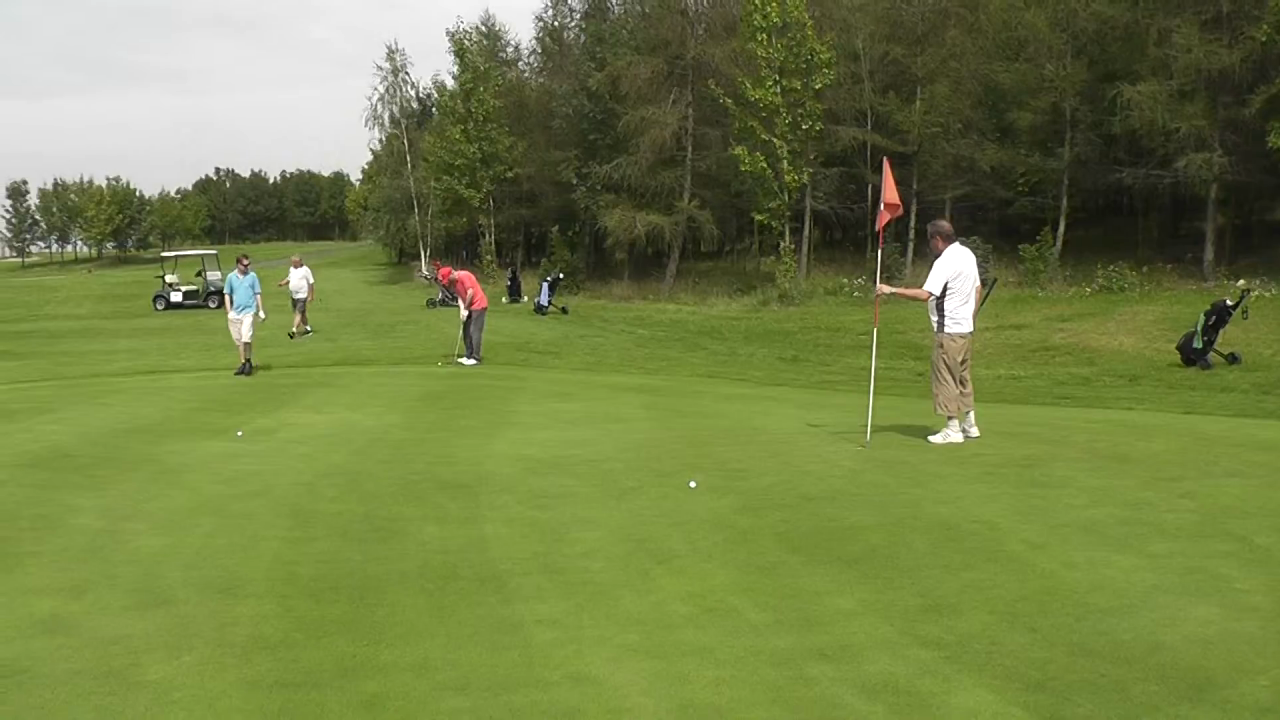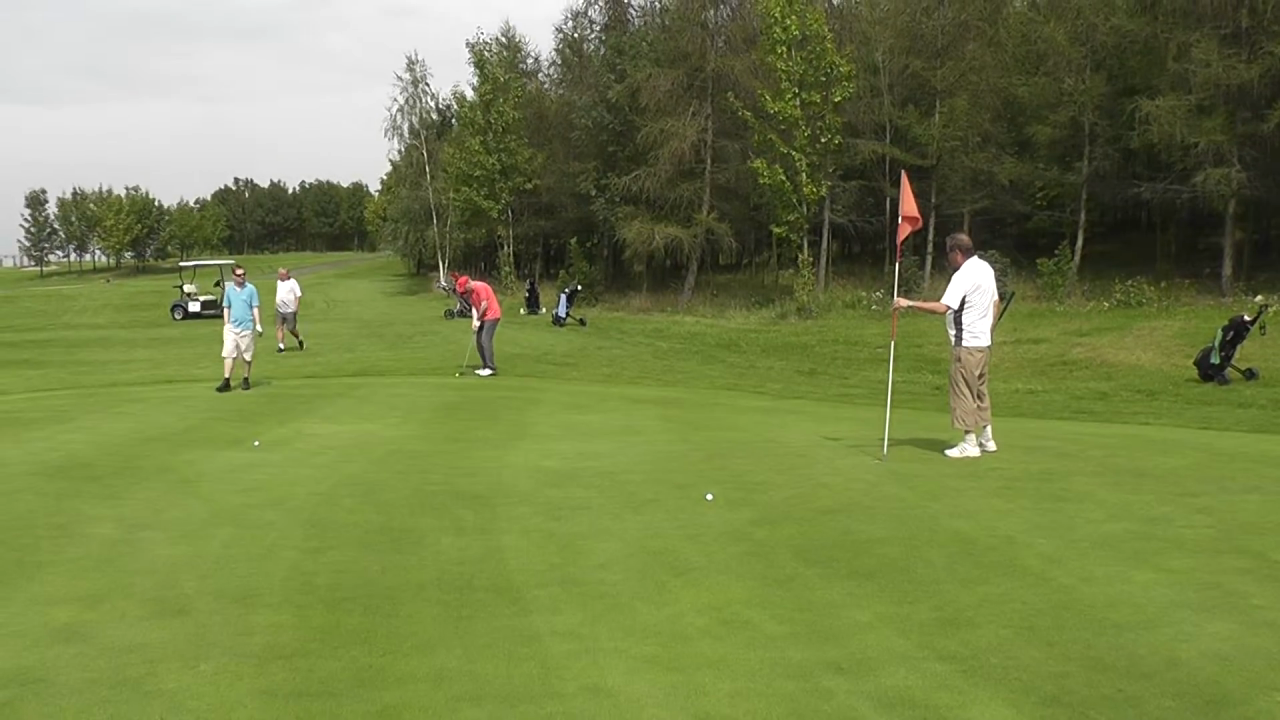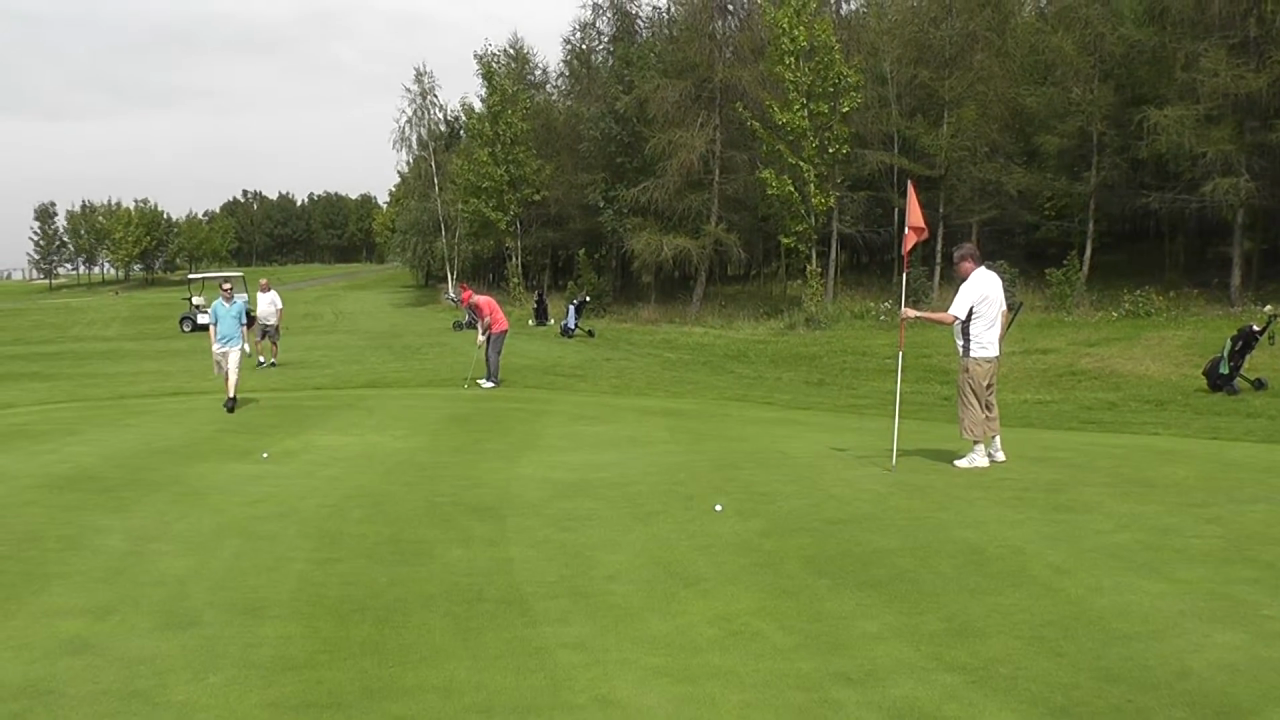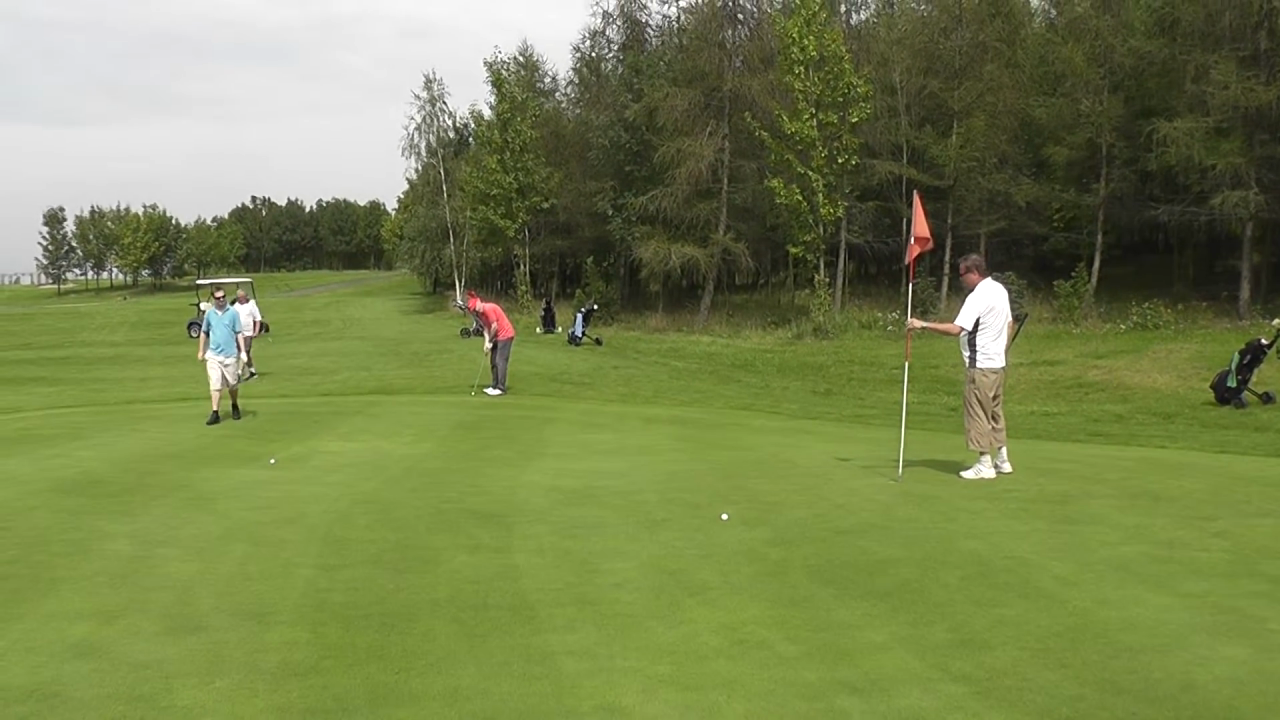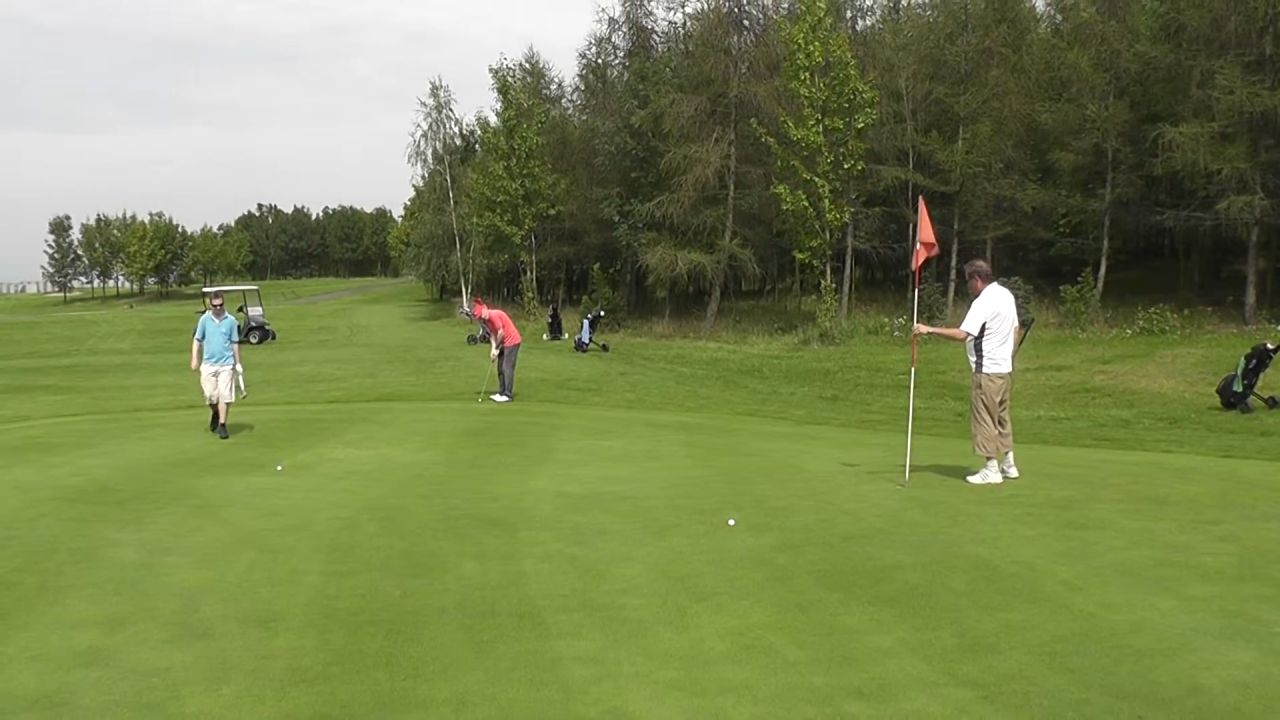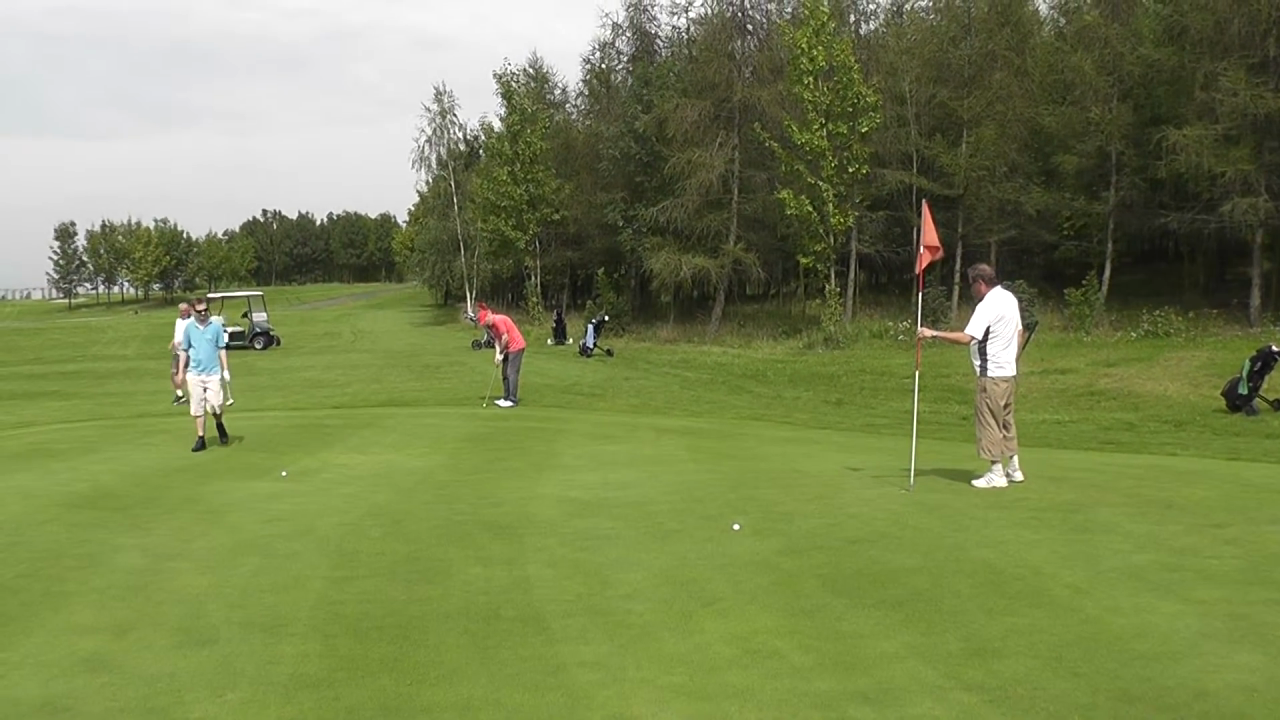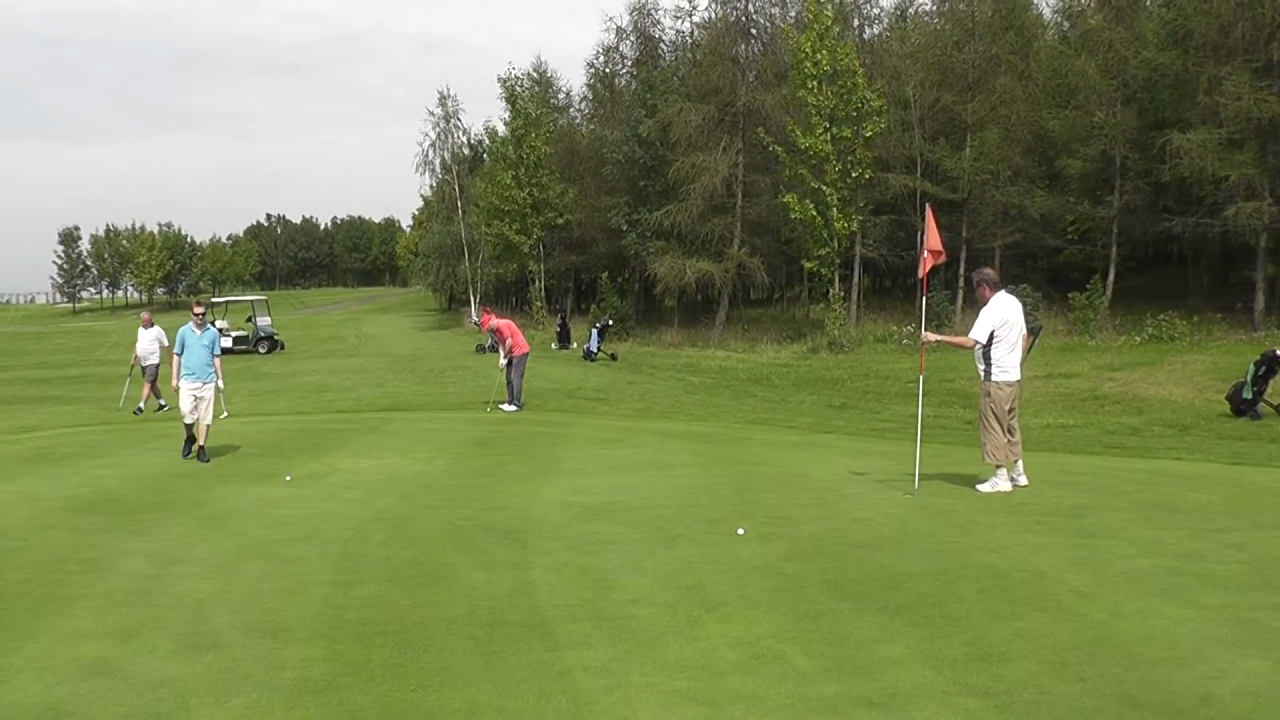
dt=0.7s
person 1, frame 1
left shoulder: (945, 262)
right shoulder: (967, 254)
left elbow: (924, 294)
right elbow: (977, 289)
left wrist: (892, 290)
left hip: (949, 330)
right hip: (965, 327)
left knee: (946, 378)
right knee: (962, 376)
left ankle: (953, 429)
right ankle: (969, 424)
person 1, frame 2
left shoulder: (964, 276)
right shoulder: (985, 268)
left elbow: (942, 307)
right elbow: (995, 302)
left wrist: (910, 304)
left hip: (966, 344)
right hip: (983, 341)
left knee: (963, 392)
right knee: (980, 391)
left ankle: (970, 443)
right ankle: (986, 438)
person 1, frame 3
left shoulder: (971, 286)
right shoulder: (994, 278)
left elbow: (950, 318)
right elbow: (1003, 312)
left wrist: (917, 314)
left hip: (974, 354)
right hip: (991, 352)
left knee: (972, 402)
right knee: (988, 401)
left ankle: (978, 453)
right ankle: (995, 449)
person 1, frame 4
left shoulder: (978, 297)
right shoulder: (999, 290)
left elbow: (956, 329)
right elbow: (1009, 323)
left wrist: (923, 325)
left hip: (980, 365)
right hip: (997, 362)
left knee: (978, 414)
right knee: (994, 412)
left ankle: (985, 464)
right ankle: (1001, 459)
person 1, frame 5
left shoulder: (984, 302)
right shoulder: (1006, 295)
left elbow: (962, 334)
right elbow: (1015, 329)
left wrist: (930, 330)
left hip: (987, 370)
right hip: (1003, 367)
left knee: (984, 418)
right knee: (1001, 416)
left ankle: (991, 469)
right ankle: (1008, 464)
person 1, frame 6
left shoulder: (988, 305)
right shoulder: (1009, 298)
left elbow: (966, 337)
right elbow: (1019, 332)
left wrist: (934, 333)
left hip: (991, 374)
right hip: (1008, 371)
left knee: (989, 422)
right knee: (1006, 420)
left ankle: (996, 473)
right ankle: (1013, 468)
person 1, frame 7
left shoulder: (992, 310)
right shoulder: (1014, 303)
left elbow: (970, 342)
right elbow: (1024, 337)
left wrist: (938, 338)
left hip: (996, 378)
right hip: (1012, 375)
left knee: (993, 427)
right knee: (1010, 425)
left ankle: (1001, 478)
right ankle: (1017, 472)
